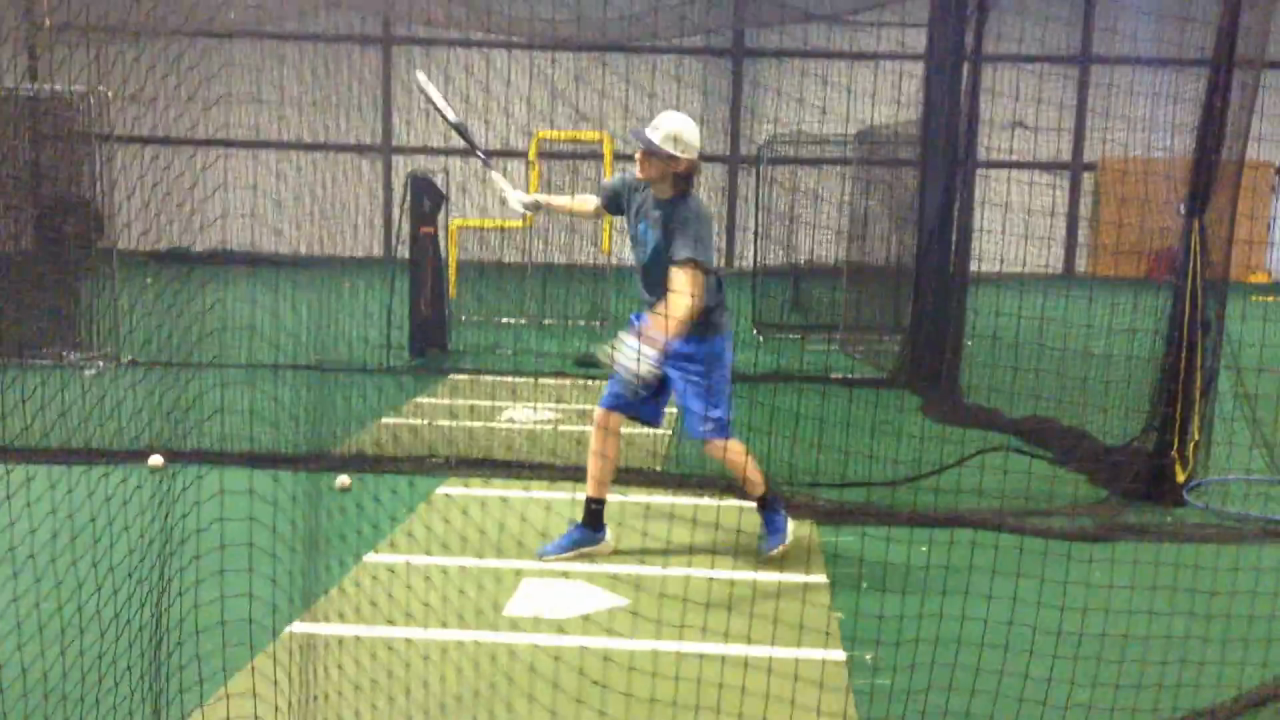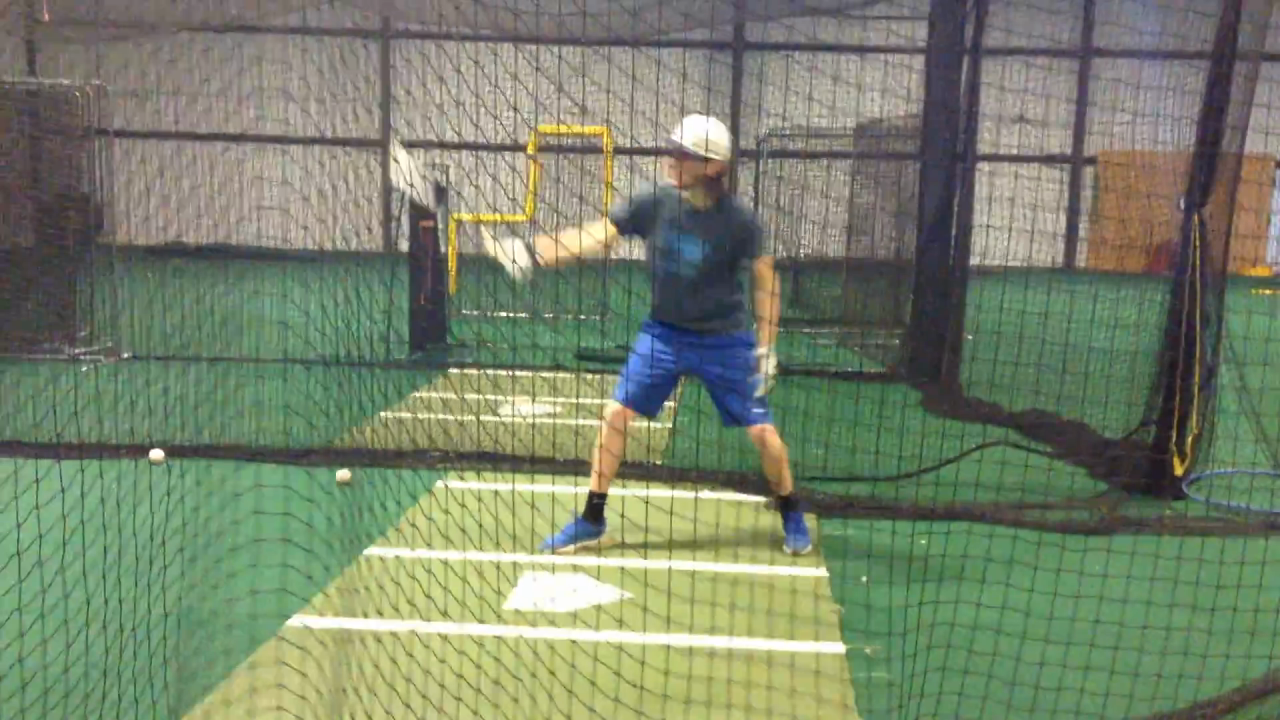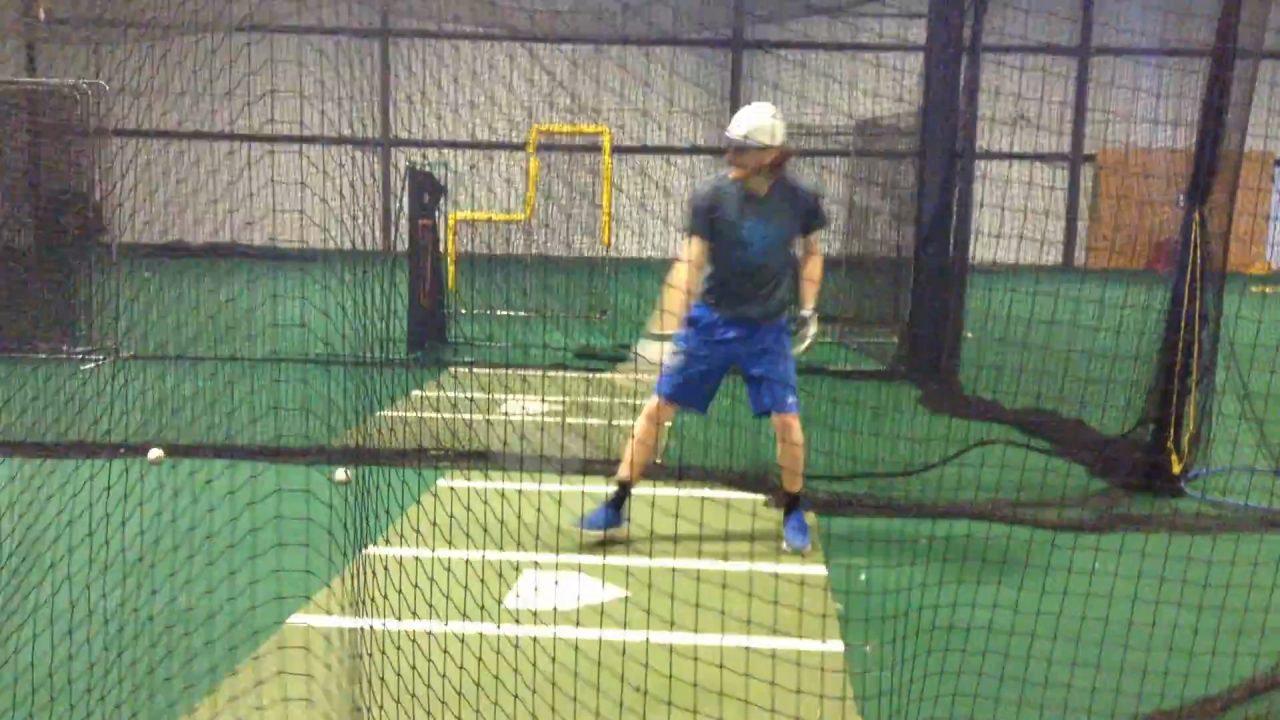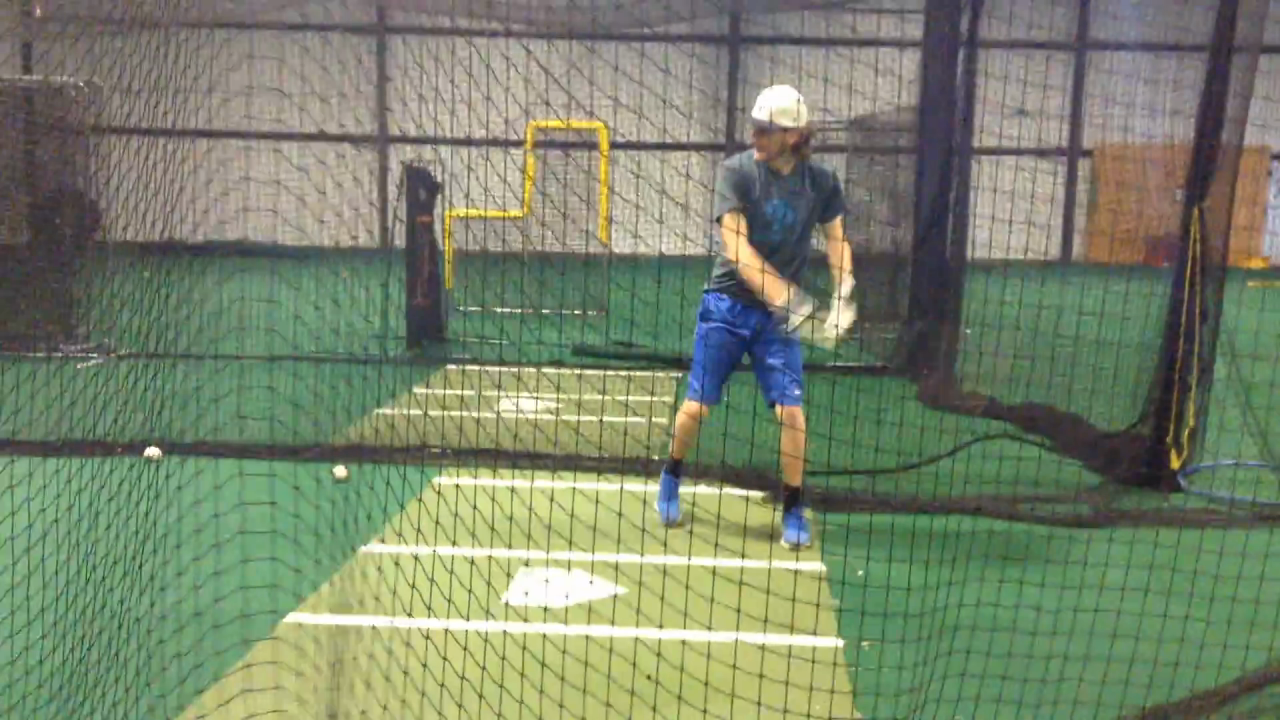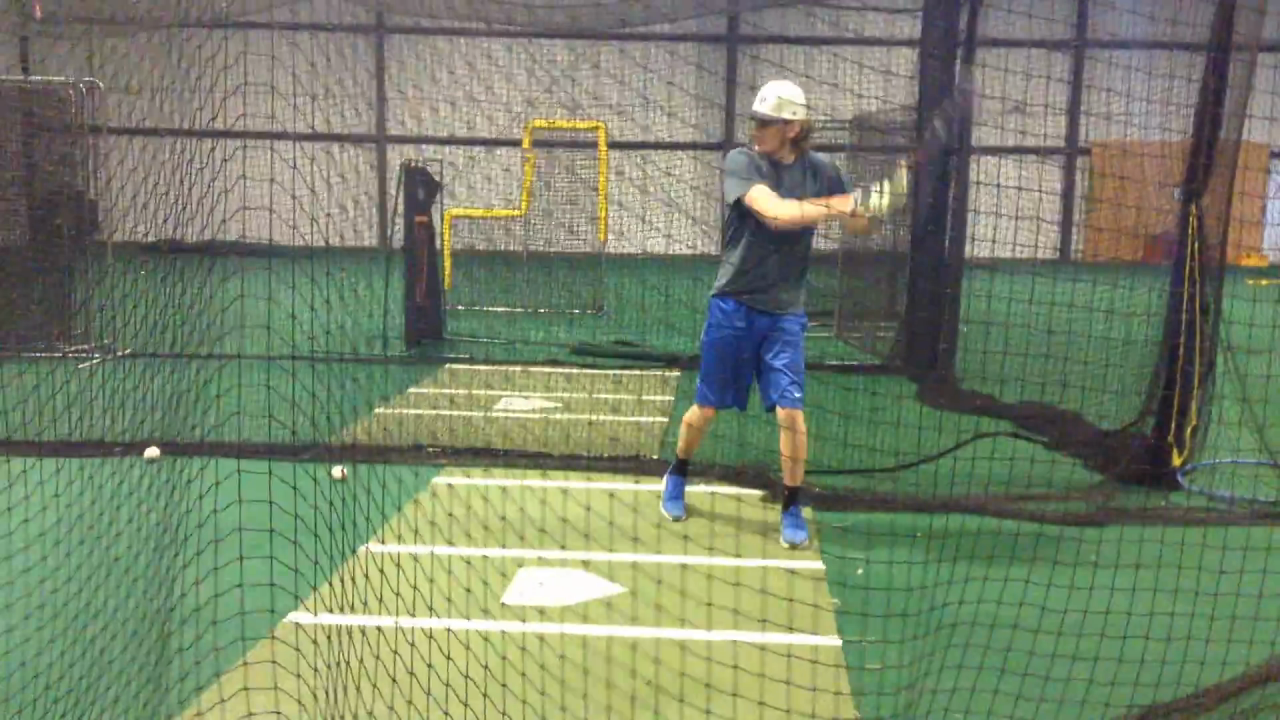
dt=0.2s
person 1, frame 1
left shoulder: (691, 218)
right shoulder: (634, 187)
left elbow: (684, 298)
right elbow: (590, 203)
left wrist: (649, 350)
right wrist: (533, 200)
left hip: (698, 339)
right hip: (650, 327)
left knee: (716, 439)
right knee: (605, 417)
left ankle: (771, 512)
right ankle: (592, 527)
person 1, frame 2
left shoulder: (738, 219)
right shoulder: (652, 202)
left elbow: (764, 282)
right elbow: (596, 237)
left wrist: (767, 347)
right wrist: (534, 250)
left hip: (724, 337)
right hip: (665, 332)
left knee: (761, 430)
right knee: (616, 415)
left ankle: (790, 514)
right ankle: (591, 521)
person 1, frame 3
left shoulder: (799, 197)
right shoulder: (710, 195)
left elbow: (810, 250)
right elbow: (688, 267)
left wrist: (808, 307)
left hip: (767, 325)
right hip: (712, 318)
left knee: (785, 420)
right knee: (656, 407)
left ankle: (793, 513)
right ankle: (615, 507)
person 1, frame 4
left shoulder: (820, 180)
right shoulder: (735, 171)
left elbow: (835, 237)
right elbow: (735, 247)
left wrist: (843, 288)
right wrist: (782, 296)
left hip: (778, 314)
right hip: (726, 304)
left knee: (789, 411)
right knee: (696, 403)
left ankle: (792, 509)
right ankle: (671, 475)
person 1, frame 5
left shoulder: (820, 170)
right shoulder: (741, 162)
left elbow: (860, 223)
right elbow: (777, 213)
left wrist: (883, 197)
right wrist: (846, 203)
left hip: (784, 312)
right hip: (732, 305)
left knee: (790, 411)
right knee: (707, 405)
left ankle: (792, 508)
right ankle: (678, 475)
